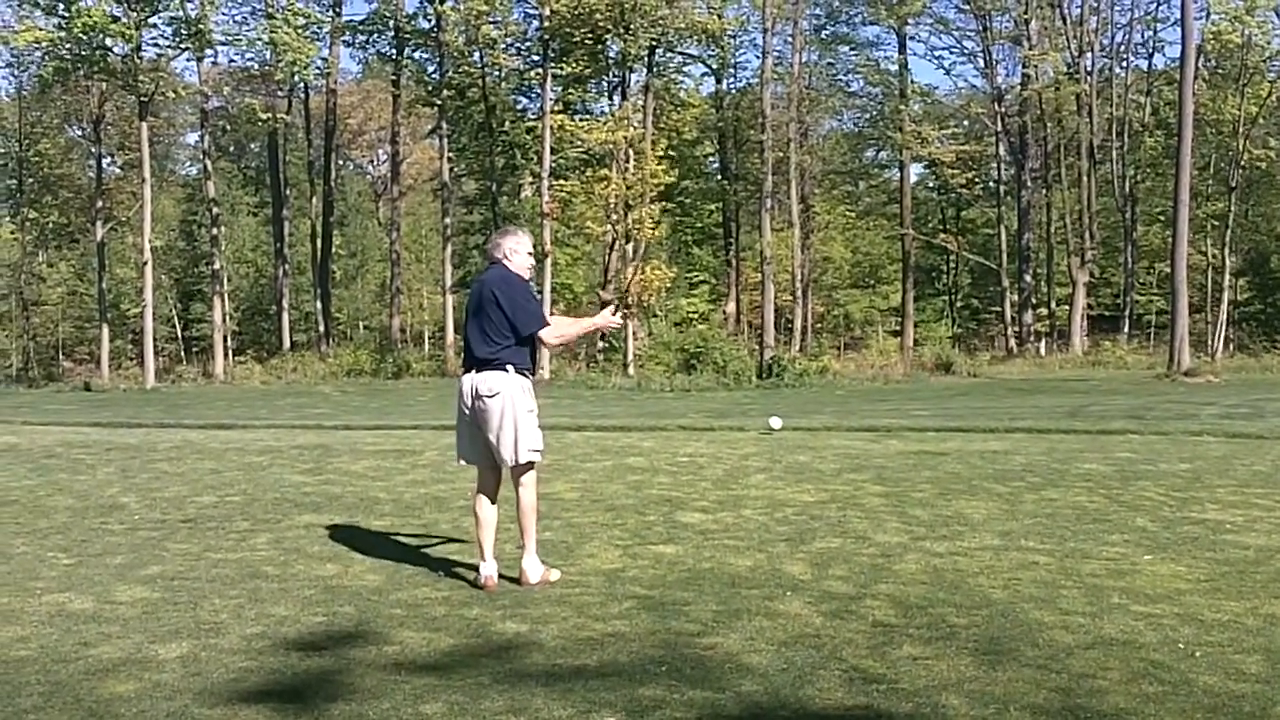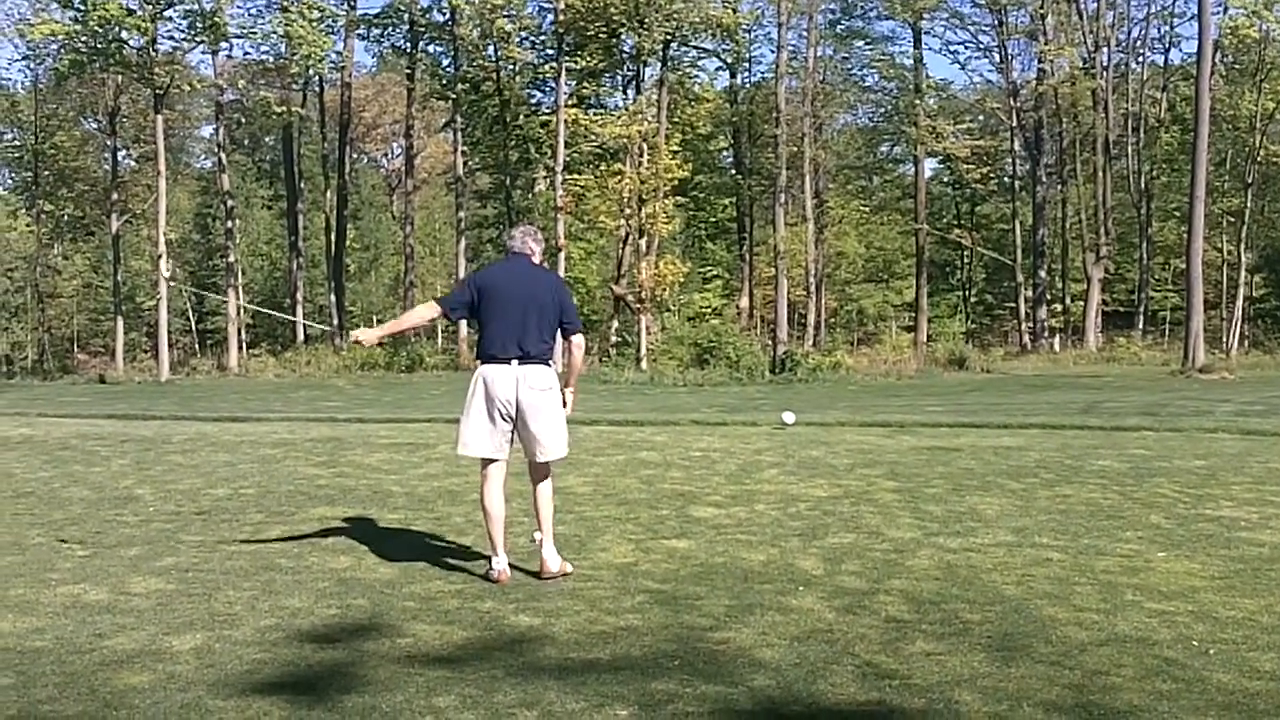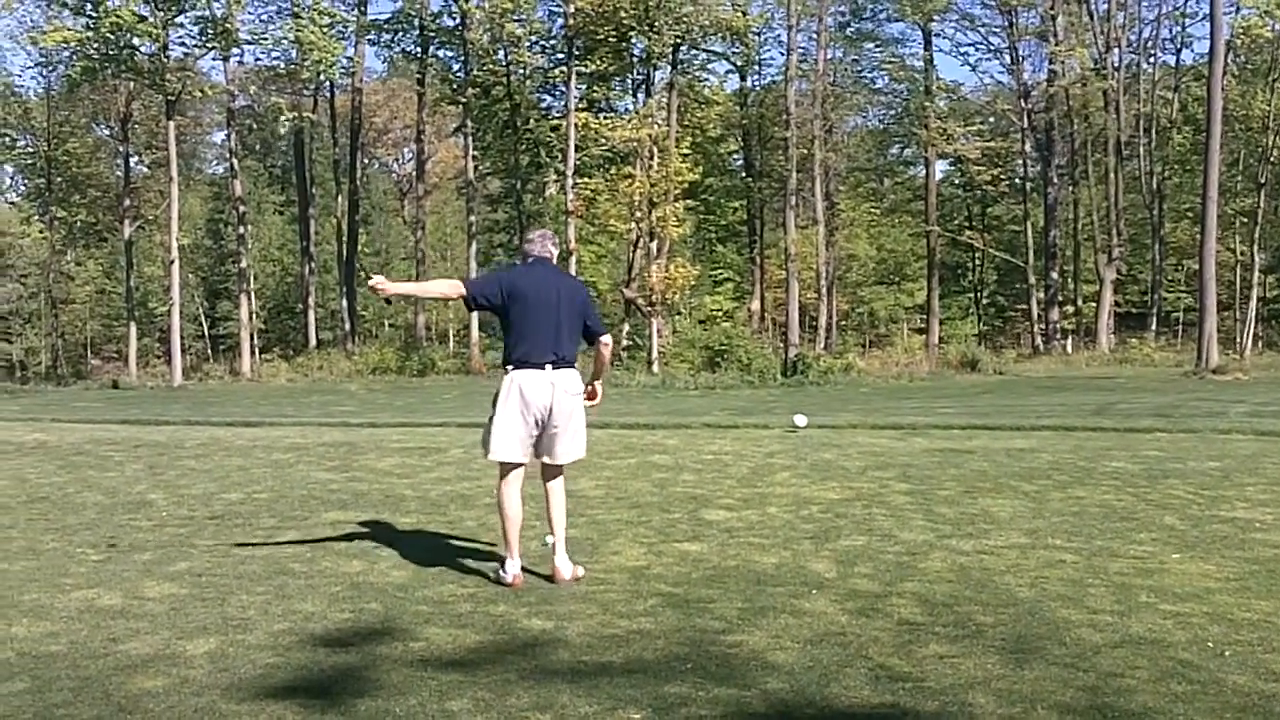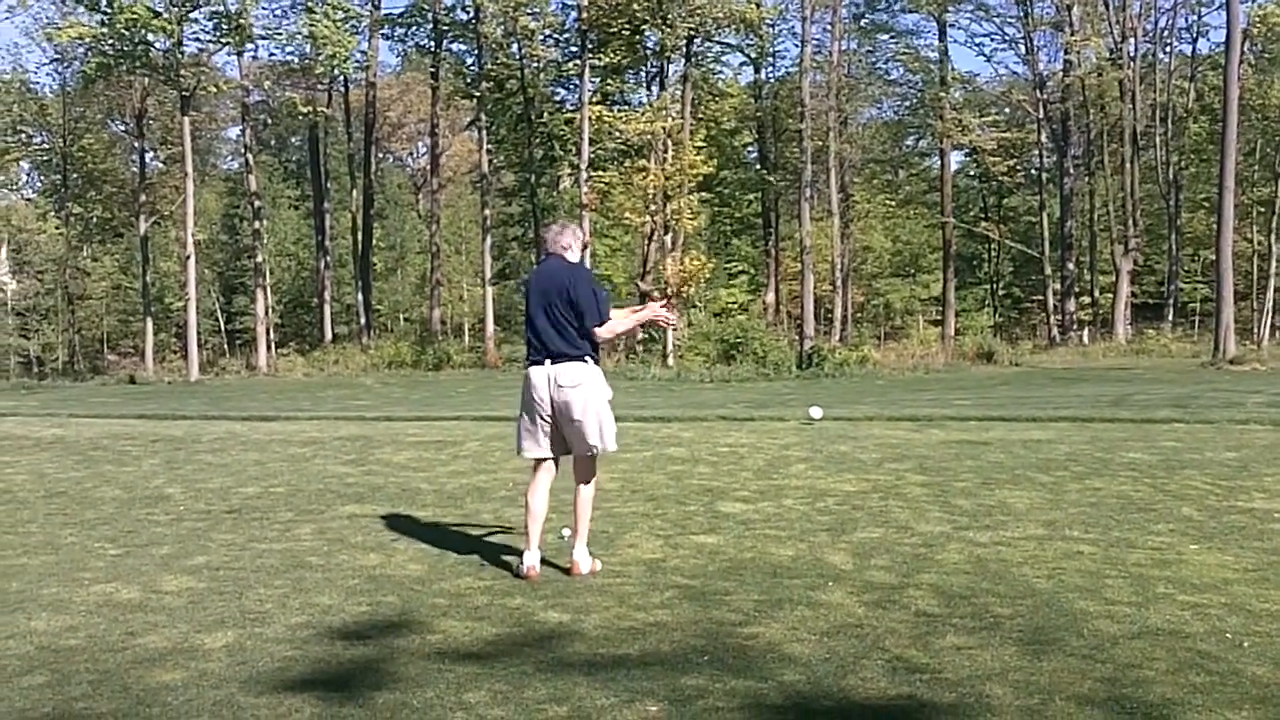
dt=0.5s
person 1, frame 1
left shoulder: (486, 284)
right shoulder: (509, 284)
left elbow: (540, 320)
right elbow: (548, 336)
left wrist: (591, 319)
right wrist: (595, 322)
left hip: (476, 385)
right hip: (504, 384)
left knee: (486, 480)
right knee: (524, 475)
left ankle: (487, 567)
right ankle: (531, 564)
person 1, frame 2
left shoulder: (486, 277)
right shoulder: (554, 283)
left elbow: (432, 309)
right elbow: (576, 342)
left wrist: (379, 332)
right wrist: (569, 387)
left hip: (494, 377)
right hip: (538, 378)
left knee: (493, 474)
right knee: (541, 471)
left ankle: (499, 562)
right ankle: (549, 556)
person 1, frame 3
left shoulder: (511, 279)
right shoulder: (576, 288)
left elbow: (453, 289)
right elbow: (604, 342)
left wrist: (395, 287)
right wrist: (596, 381)
left hip: (523, 383)
right hip: (565, 384)
left knee: (511, 477)
right knee: (554, 474)
left ankle: (512, 565)
right ankle: (562, 560)
person 1, frame 4
left shoulder: (537, 279)
right shoulder: (577, 274)
right elbow: (601, 330)
left wrist: (639, 310)
right wrist: (645, 315)
left hip: (540, 377)
right hip: (577, 375)
left knee: (543, 471)
right knee: (585, 469)
left ankle: (530, 556)
right ankle: (580, 555)
